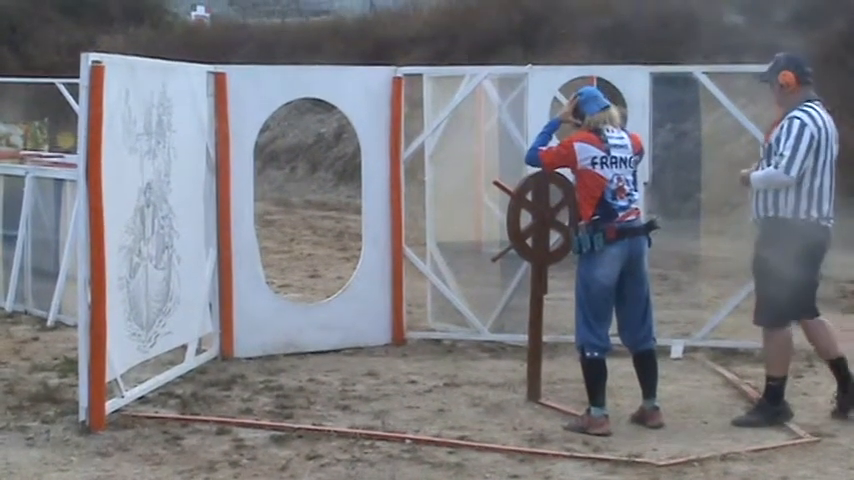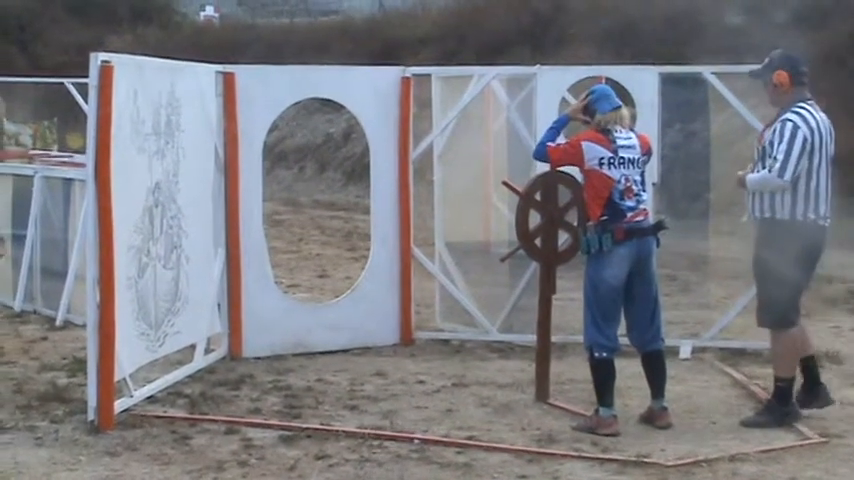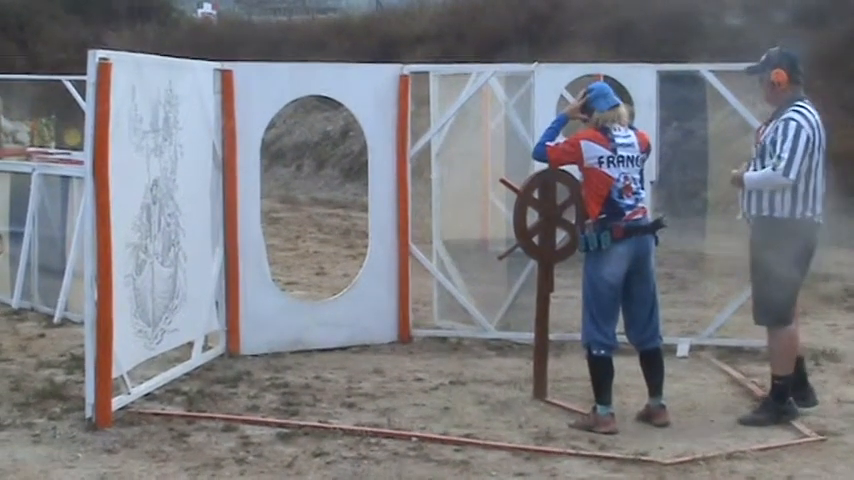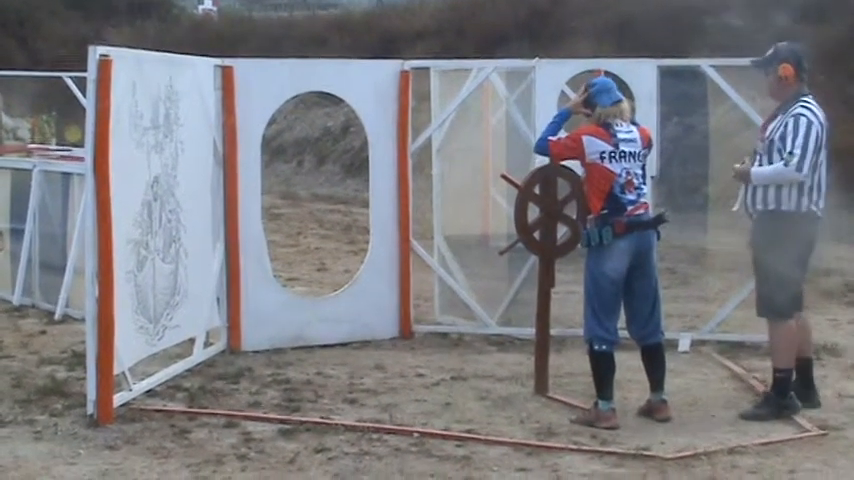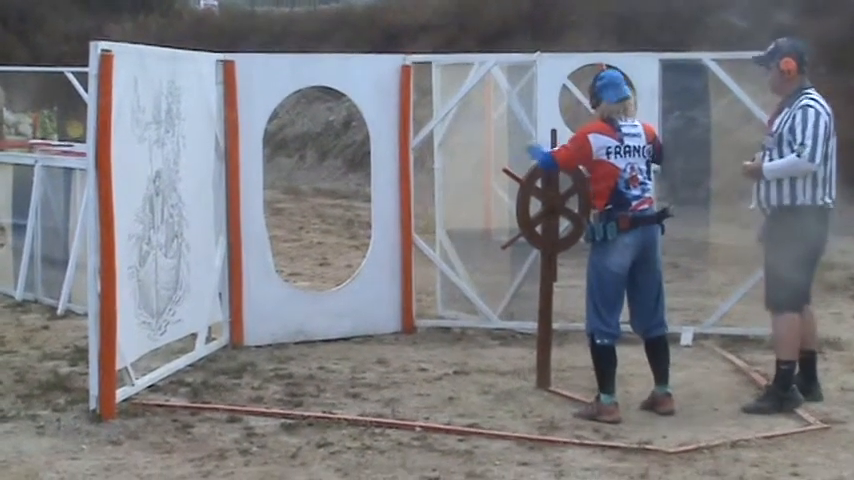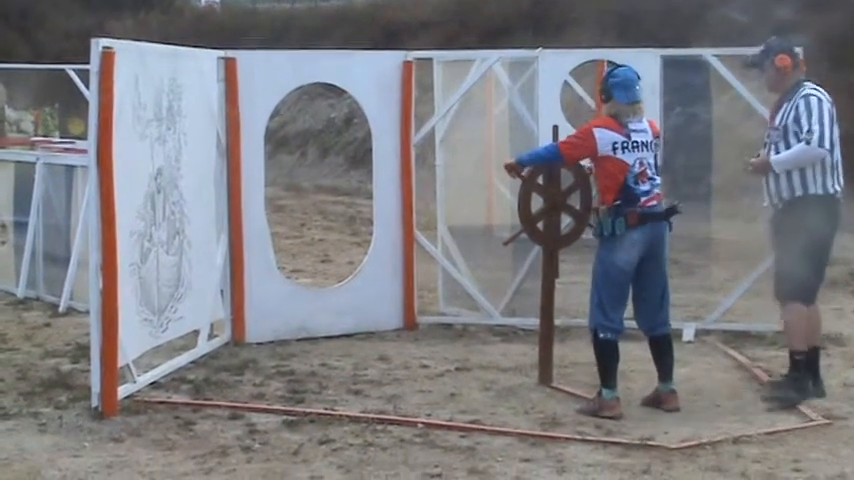
dt=0.3s
person 1, frame 1
left shoulder: (798, 121)
right shoulder: (822, 117)
left elbow: (784, 174)
left wrist: (751, 177)
right wrist: (763, 172)
left hip: (788, 229)
right hip: (811, 228)
left knee: (774, 318)
right knee: (805, 312)
left ankle: (774, 402)
person 1, frame 2
left shoulder: (791, 122)
right shoulder: (817, 118)
left elbow: (779, 177)
left wrist: (747, 180)
right wrist: (758, 176)
left hip: (786, 230)
right hip: (806, 227)
left knee: (779, 317)
right knee: (787, 312)
left ankle: (783, 402)
right ankle: (812, 385)
person 1, frame 3
left shoulder: (793, 121)
right shoulder: (803, 115)
left elbow: (783, 176)
left wrist: (744, 178)
right wrist: (753, 174)
left hip: (783, 228)
right hip: (790, 225)
left knee: (776, 314)
right knee: (781, 310)
left ankle: (780, 399)
right ankle: (798, 385)
person 1, frame 4
left shoulder: (803, 116)
right shoulder: (789, 113)
left elbow: (795, 170)
left wrist: (751, 174)
right wrist: (755, 170)
left hip: (787, 222)
right hip: (779, 221)
left knee: (779, 309)
right knee: (791, 307)
left ankle: (781, 395)
right ankle: (804, 386)
person 1, frame 5
left shoulder: (810, 108)
right shoulder: (791, 107)
left elbow: (808, 161)
left wrist: (763, 169)
left hip: (800, 217)
right hip: (787, 215)
left knee: (784, 302)
right knee: (798, 300)
left ankle: (783, 388)
right ankle: (807, 379)
person 1, frame 6
left shoulder: (811, 98)
right shoulder: (784, 106)
left elbow: (817, 149)
left wrist: (771, 162)
left hip: (812, 207)
right hip: (792, 208)
left knee: (793, 292)
right knee: (800, 293)
left ankle: (801, 375)
right ankle: (807, 373)
person 2, frame 1
left shoulder: (579, 144)
right shoulder: (633, 142)
left elbow: (534, 156)
left wrist: (558, 120)
right wrist: (613, 125)
left hip: (601, 244)
right hip: (635, 239)
left knee: (593, 333)
right knee: (640, 329)
left ankle: (597, 415)
right ankle: (651, 407)
person 2, frame 2
left shoulder: (588, 143)
right shoulder: (642, 143)
left elbow: (541, 151)
left wrist: (566, 117)
right wrist: (620, 123)
left hip: (609, 245)
right hip: (643, 240)
left knee: (601, 334)
right knee: (648, 330)
left ankle: (606, 415)
right ankle: (659, 408)
person 2, frame 3
left shoulder: (586, 142)
right shoulder: (640, 140)
left elbow: (540, 151)
left wrist: (565, 115)
right wrist: (620, 120)
left hip: (608, 244)
right hip: (641, 238)
left knee: (599, 332)
right knee: (646, 328)
left ankle: (603, 413)
right ankle: (657, 406)
person 2, frame 4
left shoulder: (588, 137)
right shoulder: (642, 135)
left elbow: (543, 146)
left wrist: (568, 110)
right wrist: (622, 117)
left hip: (609, 238)
right hip: (644, 233)
left knee: (601, 327)
right knee: (647, 323)
left ankle: (604, 409)
right ankle: (658, 400)
person 2, frame 5
left shoulder: (593, 134)
right shoulder: (647, 132)
left elbow: (551, 162)
left wrist: (535, 151)
left hip: (614, 234)
right hip: (648, 228)
left knee: (603, 322)
right knee: (651, 317)
left ankle: (607, 402)
right ankle: (663, 394)
person 2, frame 6
left shoulder: (599, 130)
right shoulder: (652, 129)
left elbow: (557, 152)
left wrist: (519, 162)
left hip: (623, 230)
right hip: (656, 225)
left knee: (605, 317)
right knee: (655, 315)
left ankle: (608, 398)
right ankle: (667, 390)
